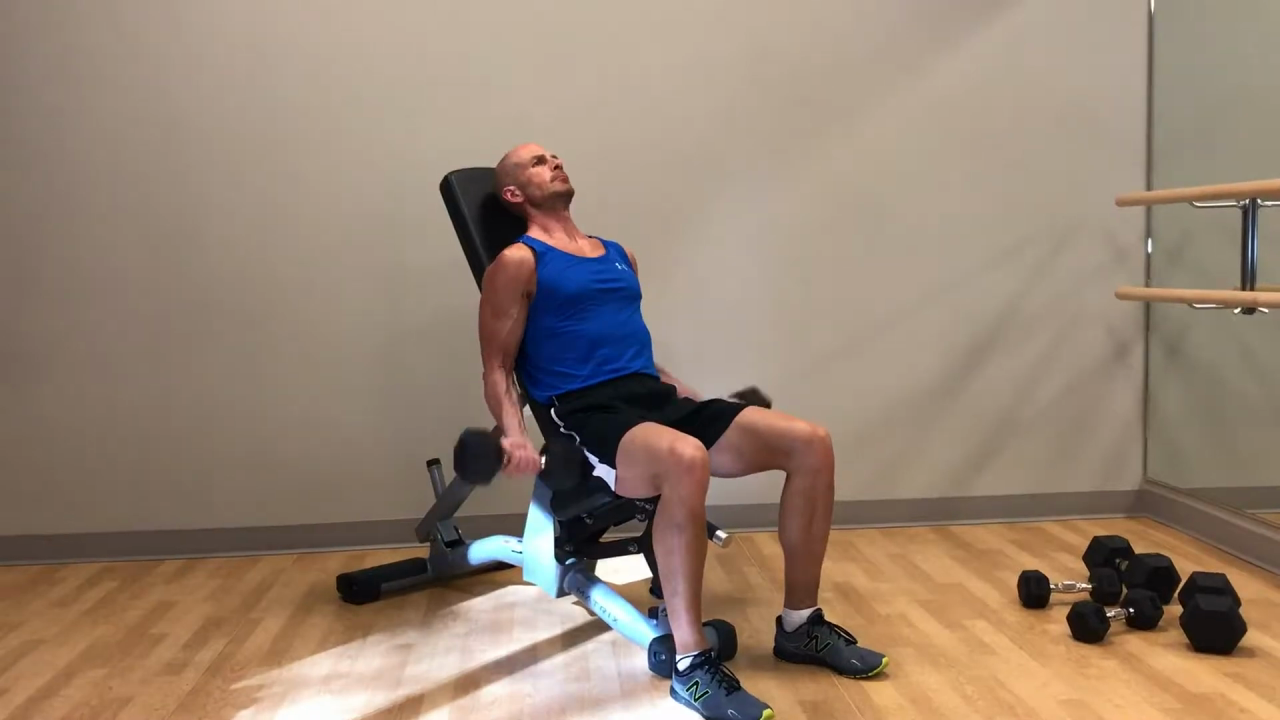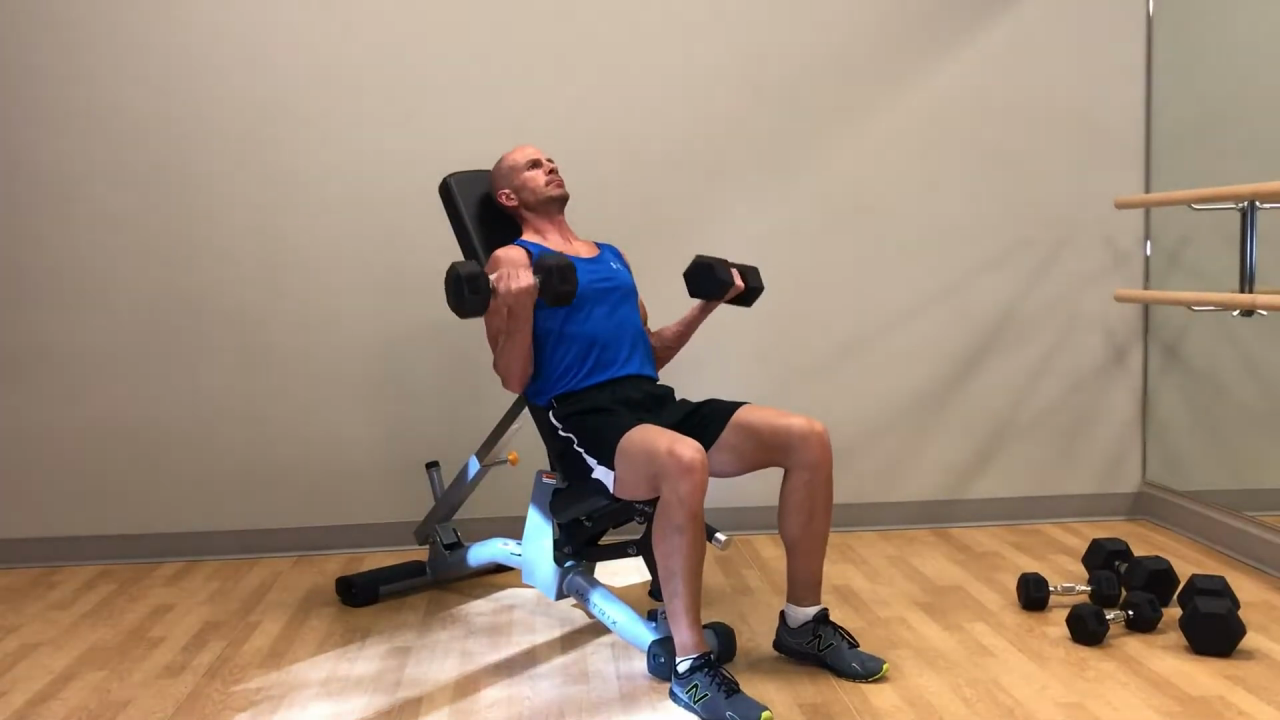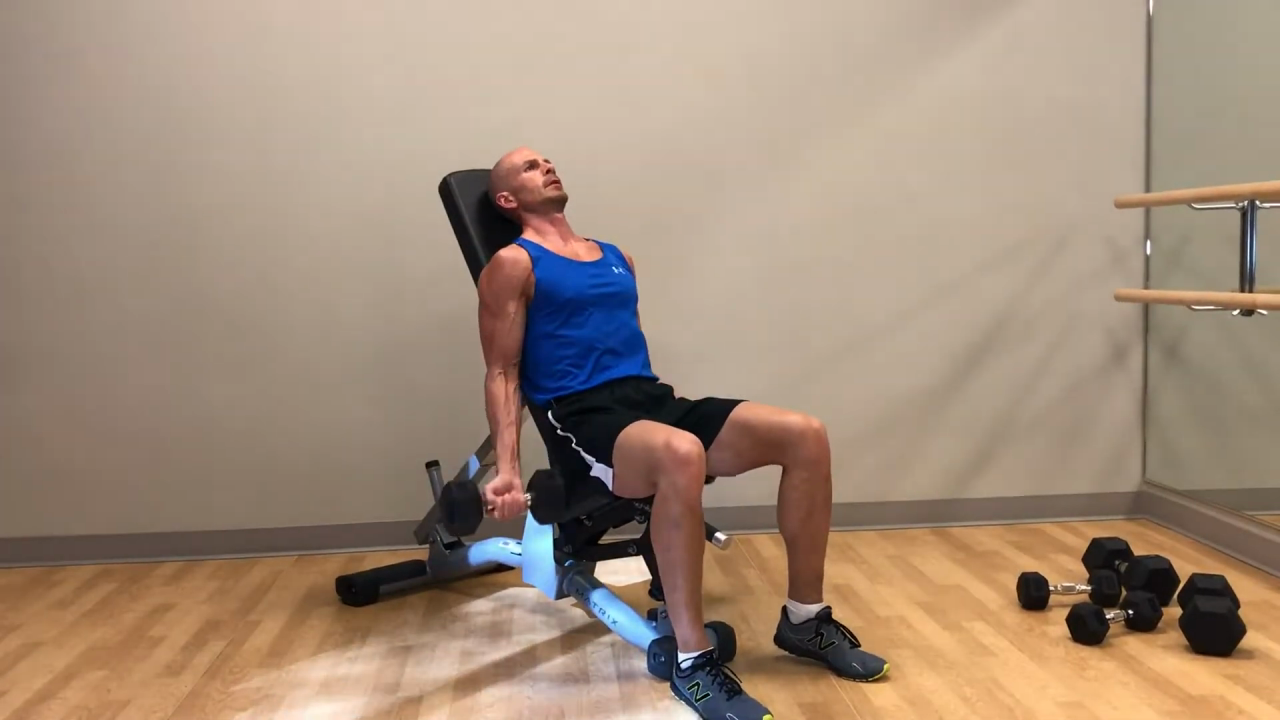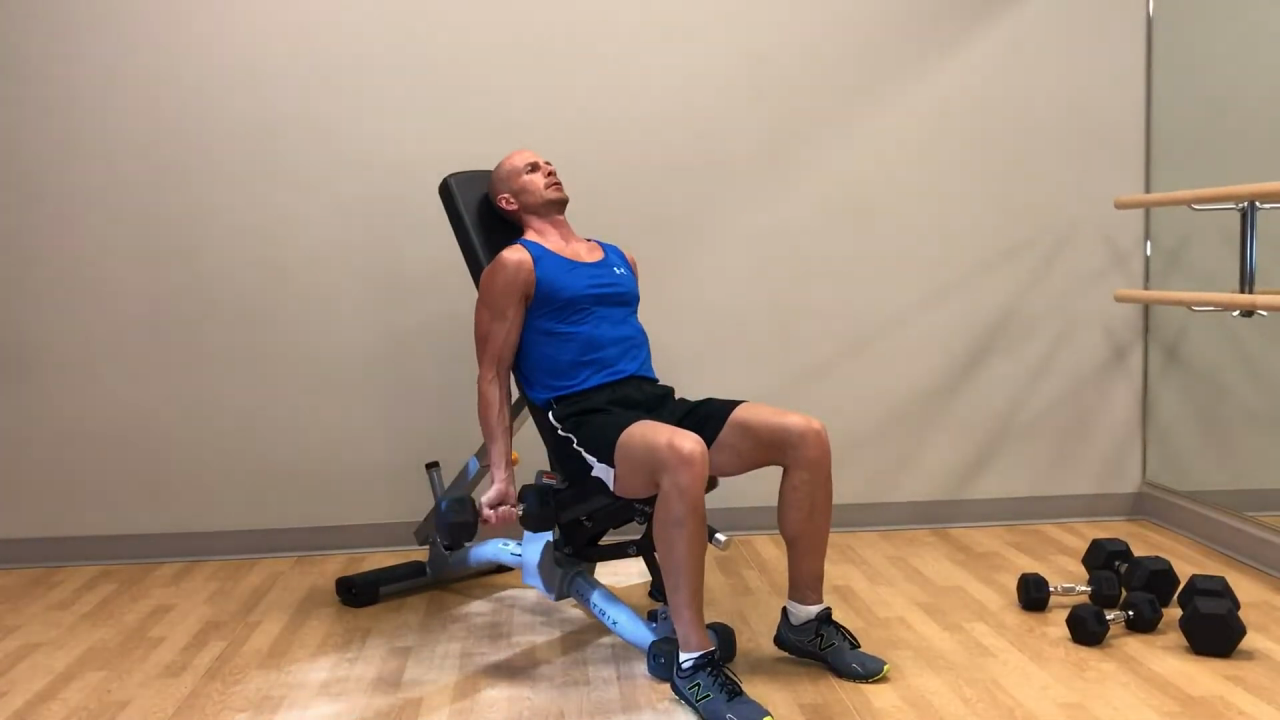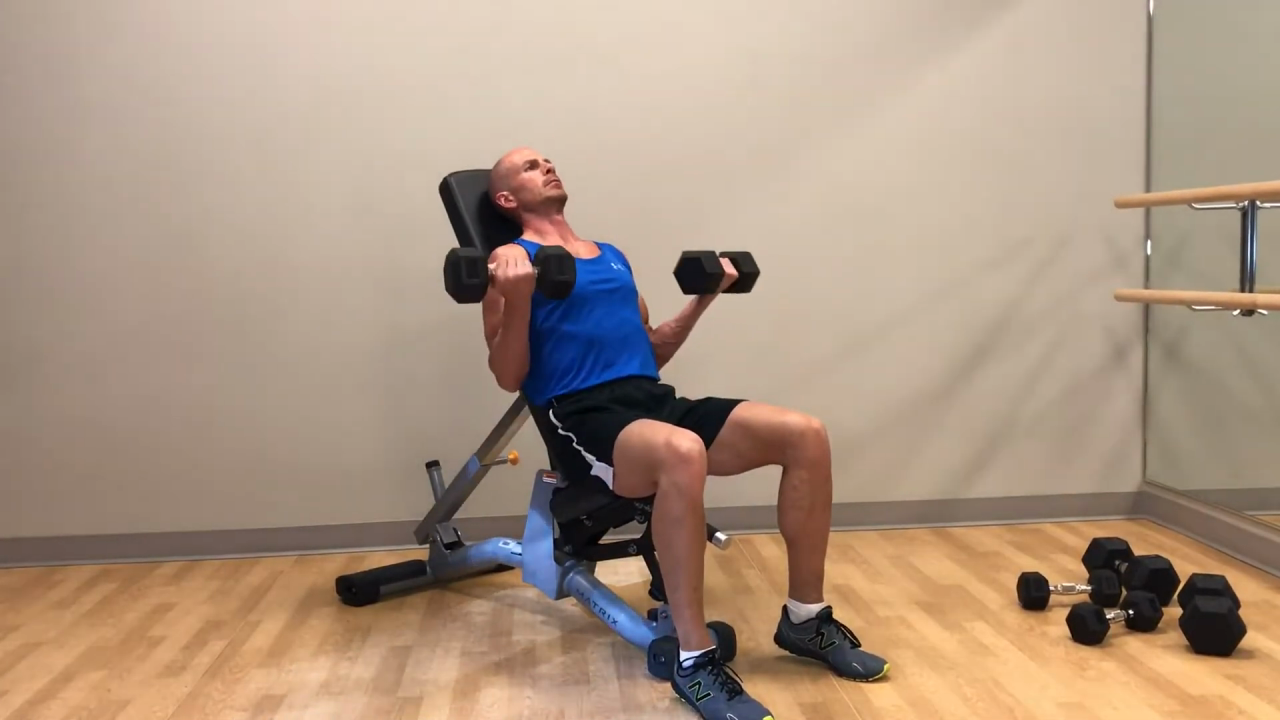
dt=1s
person 1, frame 1
left shoulder: (619, 255)
right shoulder: (518, 262)
right elbow: (497, 366)
left wrist: (695, 395)
right wrist: (516, 434)
left hip: (653, 399)
right hip: (588, 418)
left knee: (810, 443)
right knee: (685, 460)
left ankle: (801, 625)
right ankle: (692, 664)
person 1, frame 2
left shoulder: (612, 257)
right shoulder: (512, 261)
right elbow: (514, 380)
left wrist: (706, 305)
right wrist: (518, 306)
left hip: (653, 402)
right hip: (585, 420)
left knee: (807, 439)
right knee: (683, 462)
left ankle: (803, 622)
right ankle: (690, 666)
person 1, frame 3
left shoulder: (617, 258)
right shoulder: (513, 265)
right elbow: (503, 374)
left wrist: (687, 417)
right wrist: (509, 468)
left hip: (651, 399)
right hip: (584, 418)
left knee: (805, 435)
right knee: (679, 455)
left ankle: (804, 619)
right ankle: (692, 661)
person 1, frame 4
left shoulder: (619, 259)
right shoulder: (515, 265)
right elbow: (492, 374)
right wrist: (501, 475)
left hip: (653, 400)
right hip: (585, 420)
left knee: (806, 436)
right knee: (682, 454)
left ankle: (805, 619)
right ankle: (694, 661)
person 1, frame 5
left shoulder: (613, 257)
right shoulder: (512, 260)
right elbow: (508, 378)
left wrist: (702, 298)
right wrist: (516, 300)
left hip: (652, 400)
right hip: (585, 419)
left knee: (805, 434)
right knee: (681, 453)
left ankle: (805, 619)
right ankle: (695, 661)
